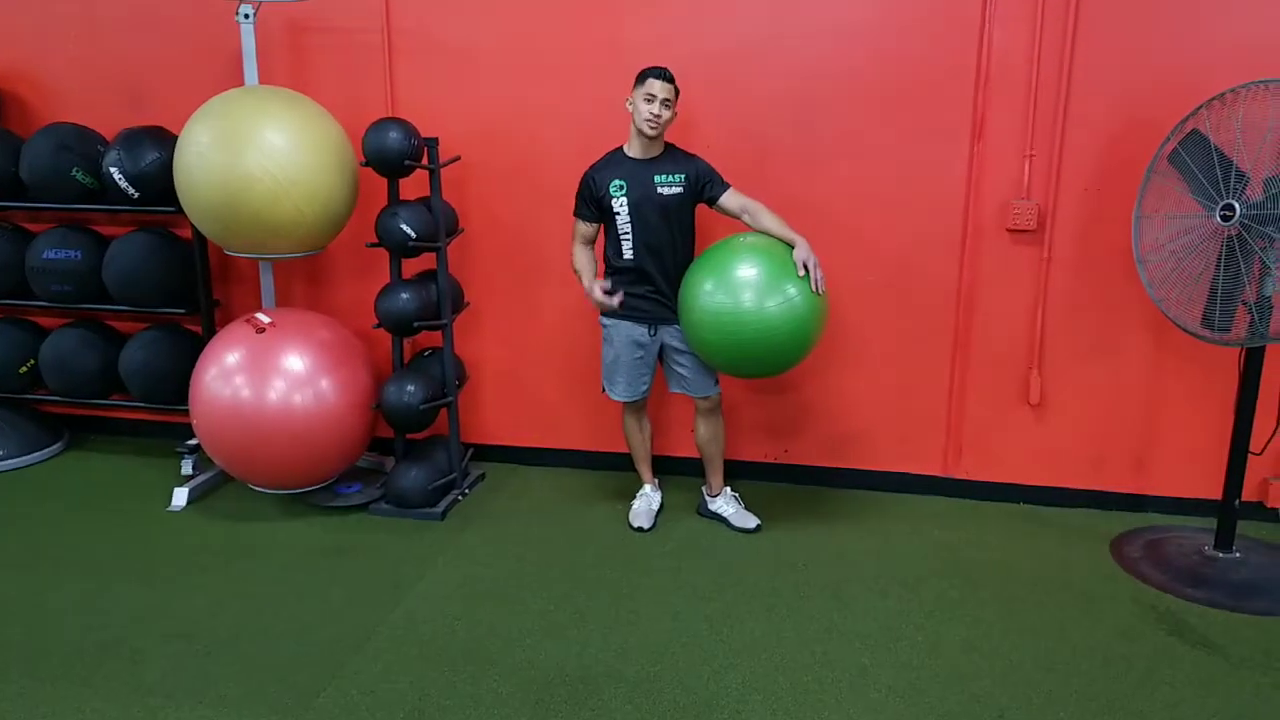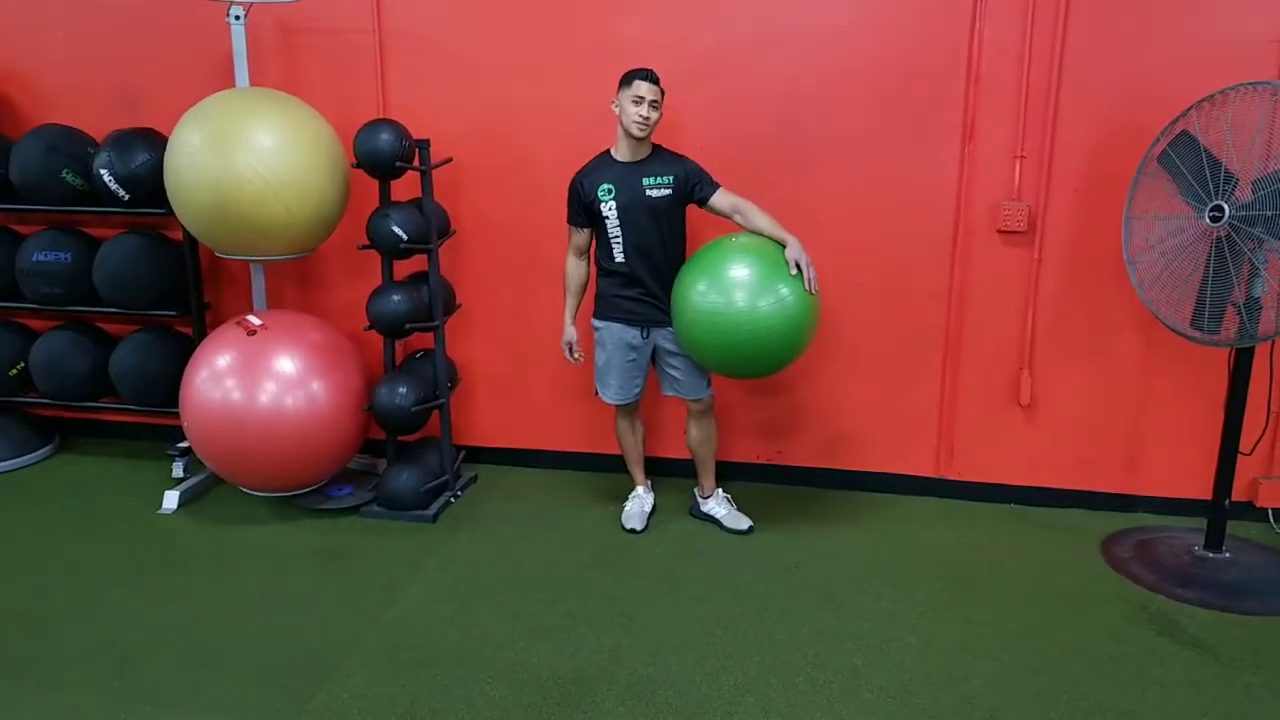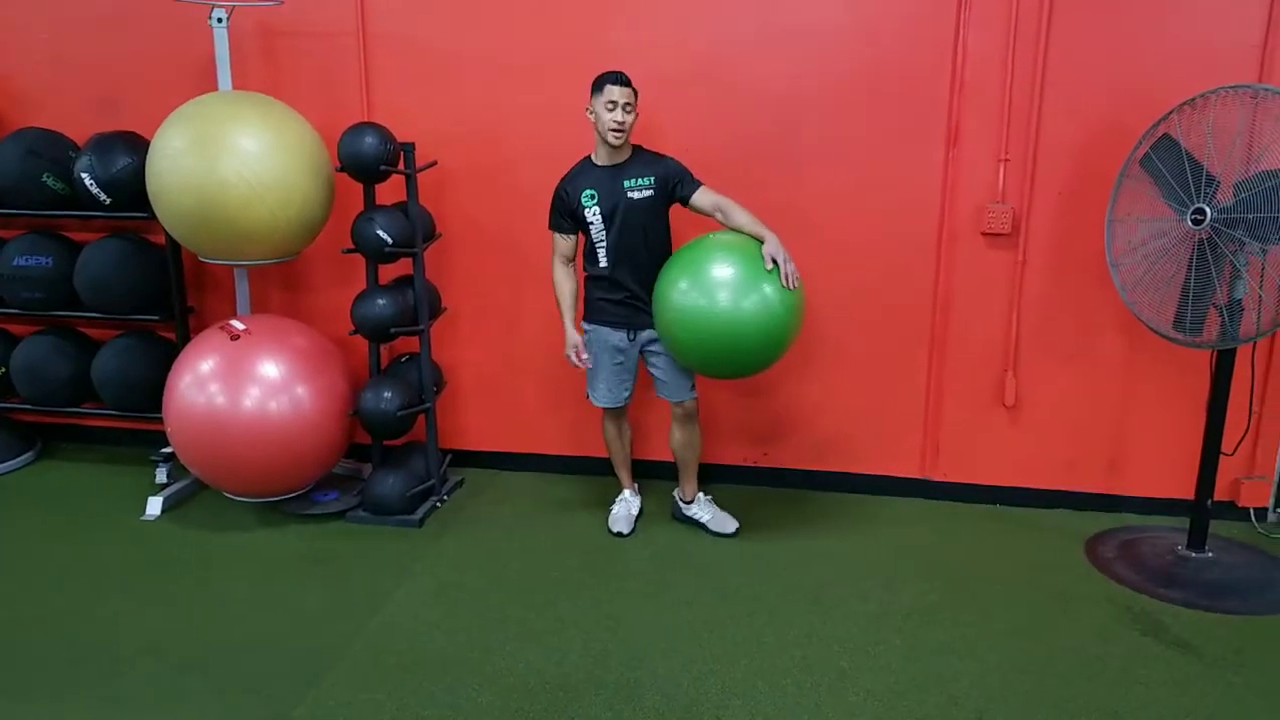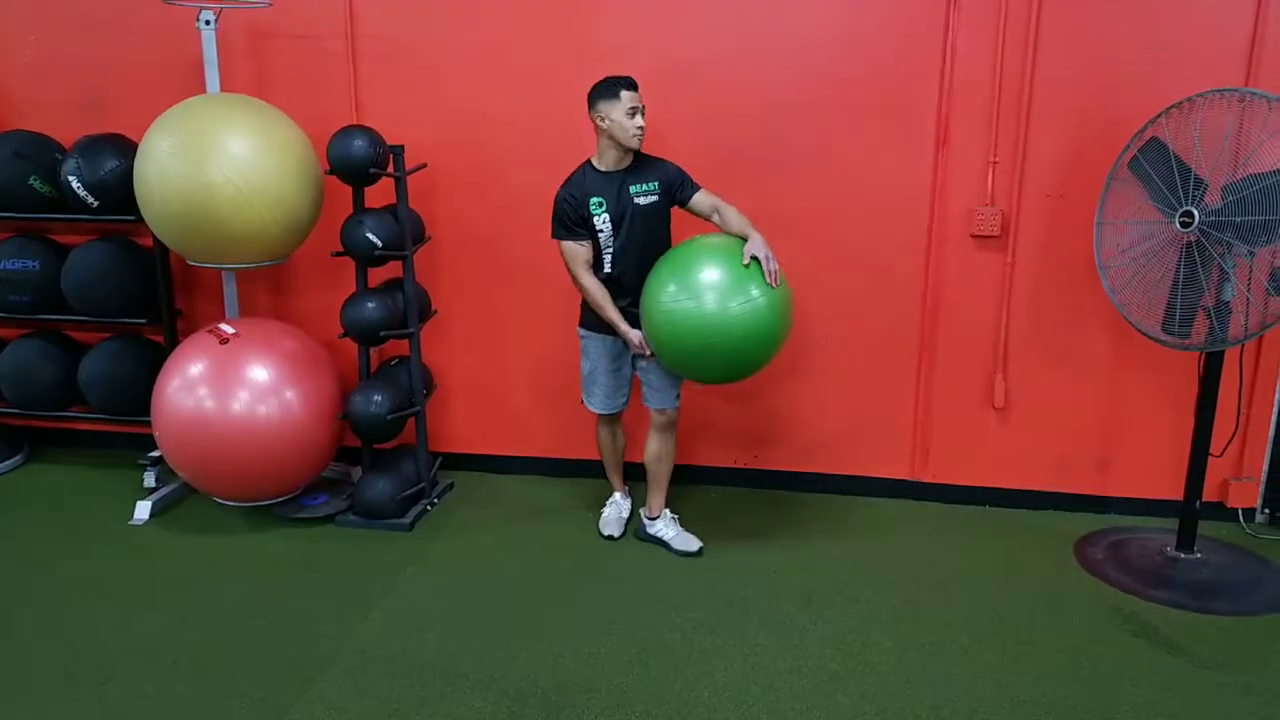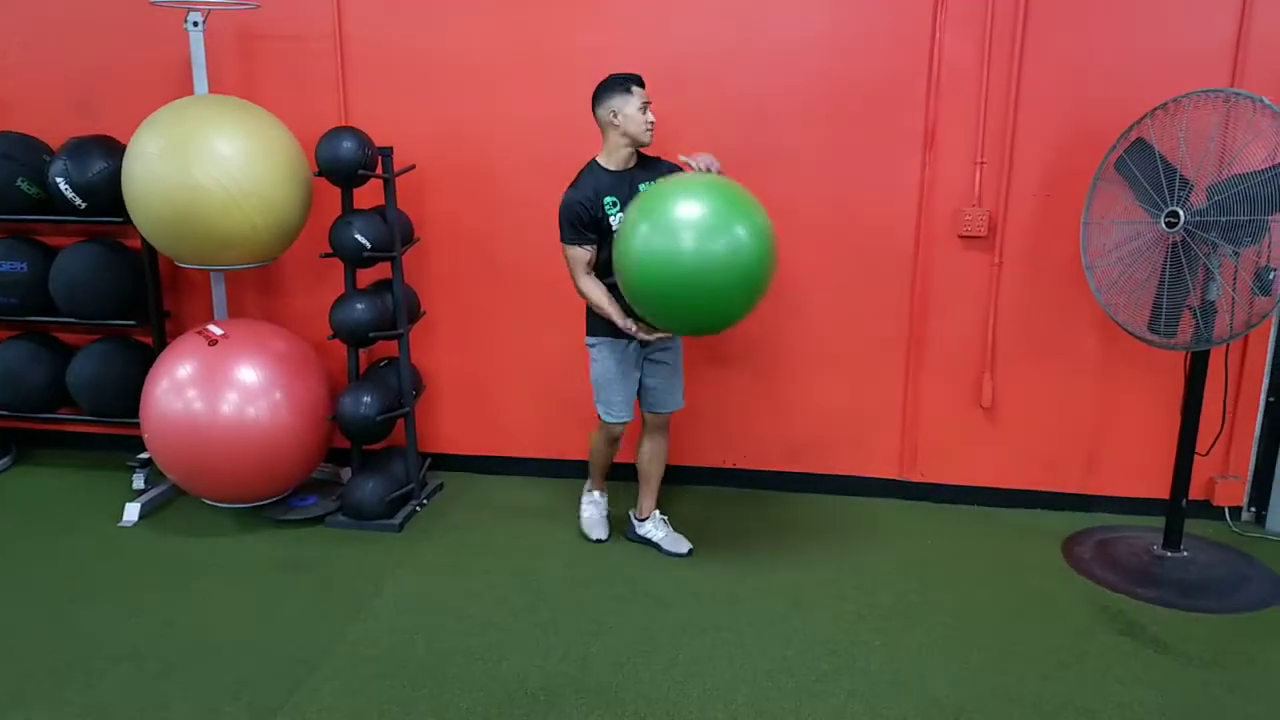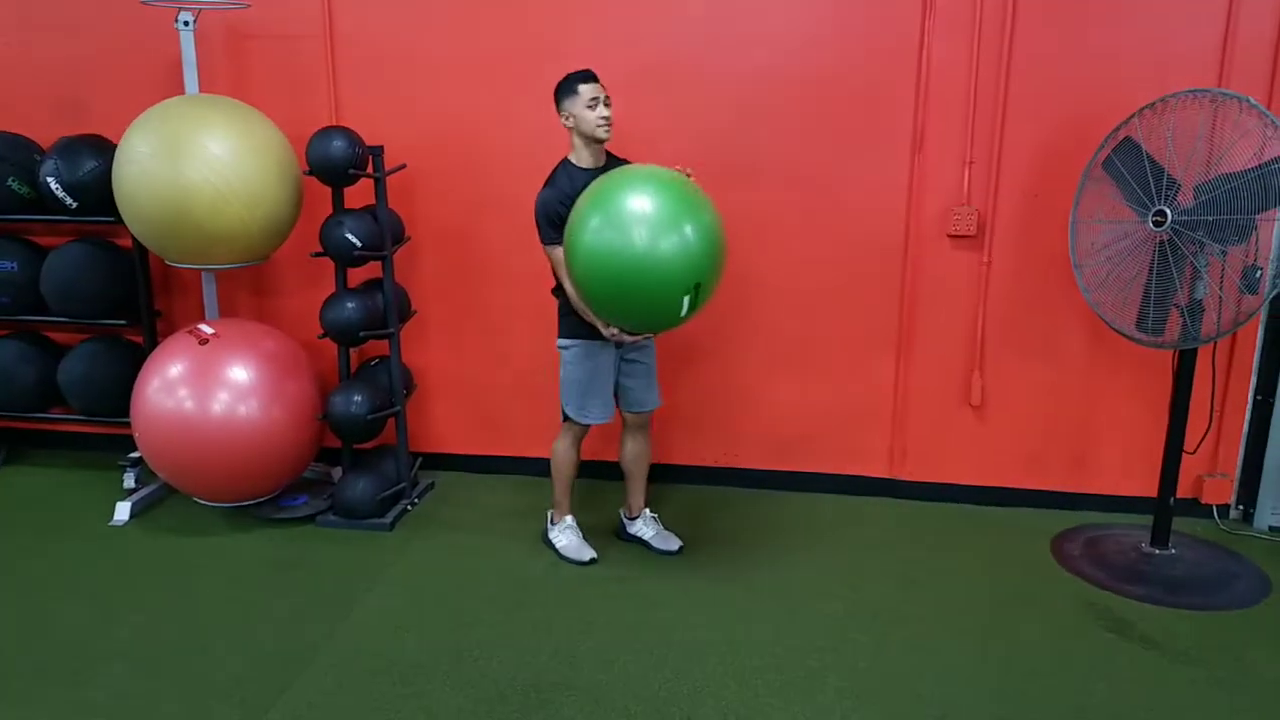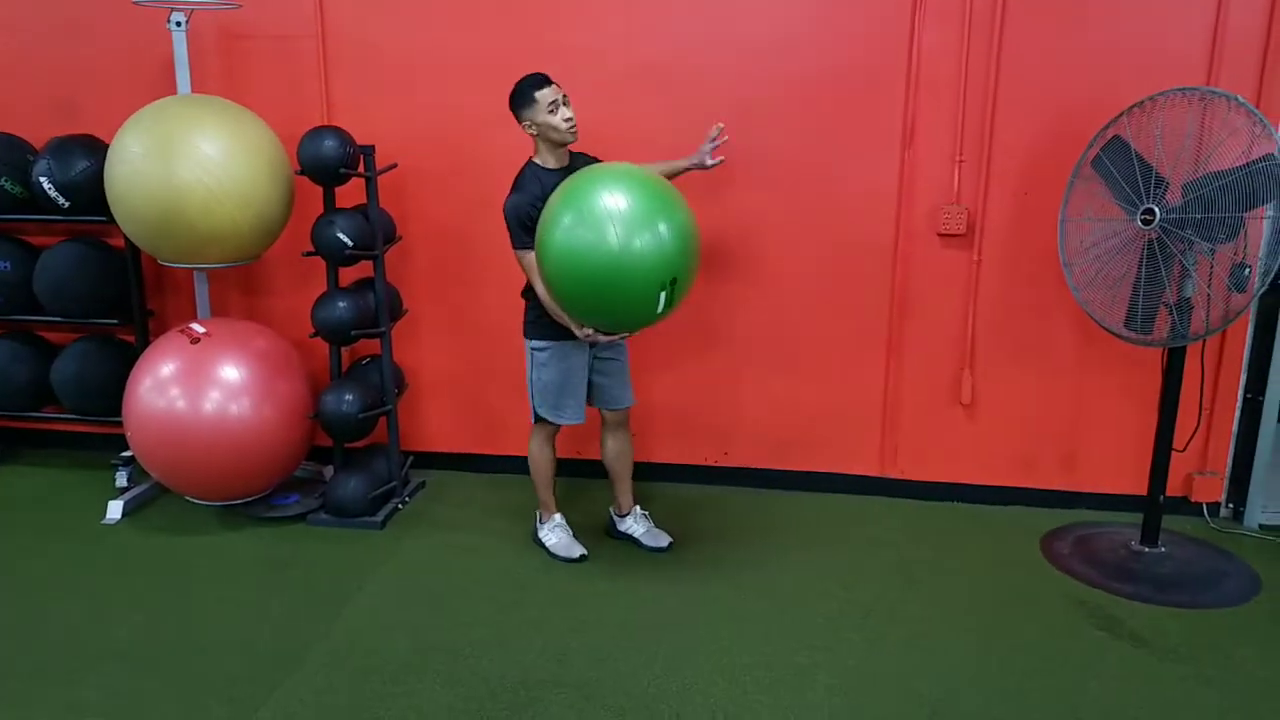
dt=0.4s
person 1, frame 1
left shoulder: (690, 168)
right shoulder: (600, 176)
left elbow: (746, 208)
right elbow: (582, 244)
left wrist: (798, 242)
right wrist: (590, 283)
left hip: (684, 310)
right hip: (625, 315)
left knee: (708, 401)
right knee: (632, 403)
left ankle: (716, 495)
right ankle: (648, 489)
person 1, frame 2
left shoulder: (678, 169)
right shoulder: (588, 180)
left elbow: (735, 208)
right elbow: (577, 256)
left wrist: (789, 241)
right wrist: (568, 320)
left hip: (675, 312)
right hip: (617, 318)
left knee: (700, 403)
right knee: (625, 406)
left ankle: (709, 497)
right ankle: (641, 490)
person 1, frame 3
left shoulder: (660, 169)
right shoulder: (572, 187)
left elbow: (719, 207)
right elbow: (564, 262)
left wrist: (767, 237)
right wrist: (570, 327)
right hip: (605, 321)
left knee: (685, 406)
right knee: (613, 409)
left ankle: (689, 498)
right ankle: (628, 493)
person 1, frame 4
left shoulder: (661, 173)
right shoulder: (574, 193)
left elbow: (715, 208)
right elbow: (582, 272)
left wrist: (751, 236)
right wrist: (624, 329)
right hip: (604, 326)
left knee: (664, 417)
right knee: (607, 414)
left ankle: (655, 517)
right ankle: (617, 496)
person 1, frame 5
left shoulder: (660, 172)
right shoulder: (582, 195)
right elbow: (582, 276)
left wrist: (710, 177)
right wrist: (625, 322)
right hip: (612, 330)
left knee: (658, 421)
right knee: (613, 424)
left ankle: (646, 518)
right ankle: (595, 491)
person 1, frame 6
left shoulder: (628, 173)
right shoulder: (556, 193)
right elbow: (565, 275)
right wrist: (602, 324)
right hip: (584, 329)
left knee: (639, 420)
right knee: (576, 426)
left ankle: (636, 517)
right ankle: (560, 521)
person 1, frame 7
left shoulder: (586, 167)
right shoulder: (524, 199)
right elbow: (538, 281)
left wrist: (687, 163)
right wrist: (576, 328)
right hip: (553, 330)
left knee: (617, 416)
right knee: (548, 424)
left ankle: (625, 514)
right ankle: (548, 521)
